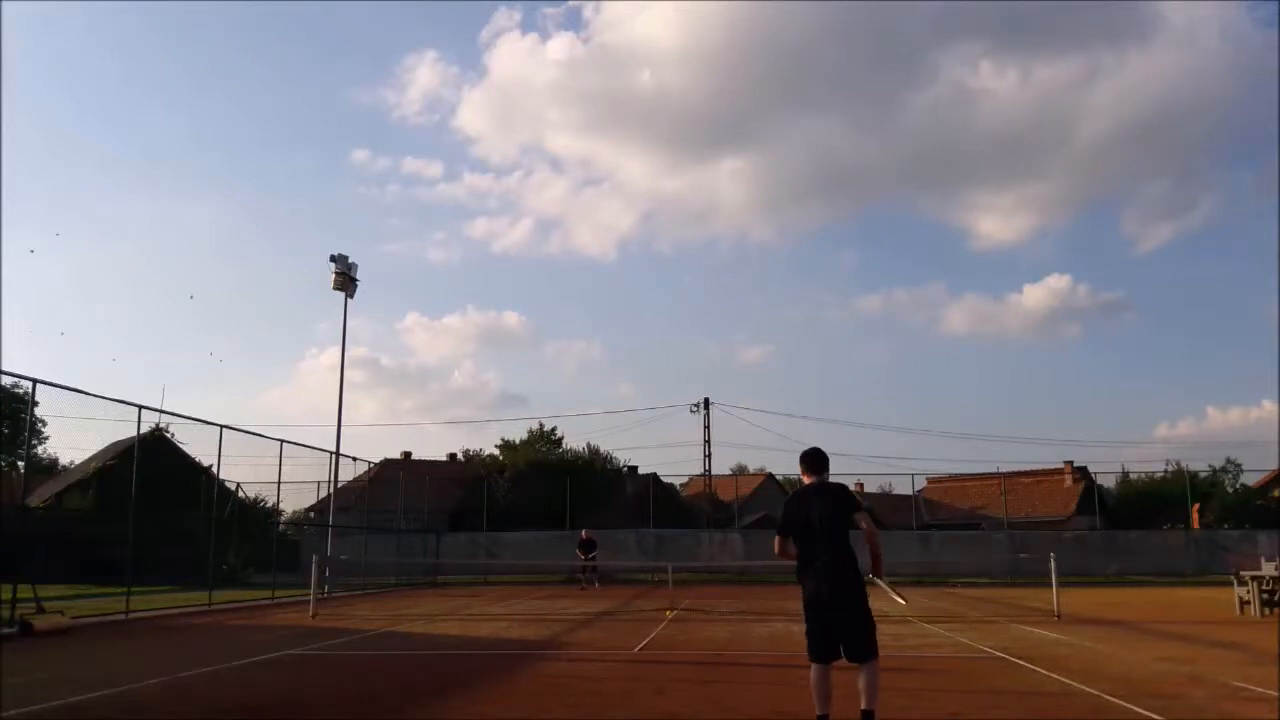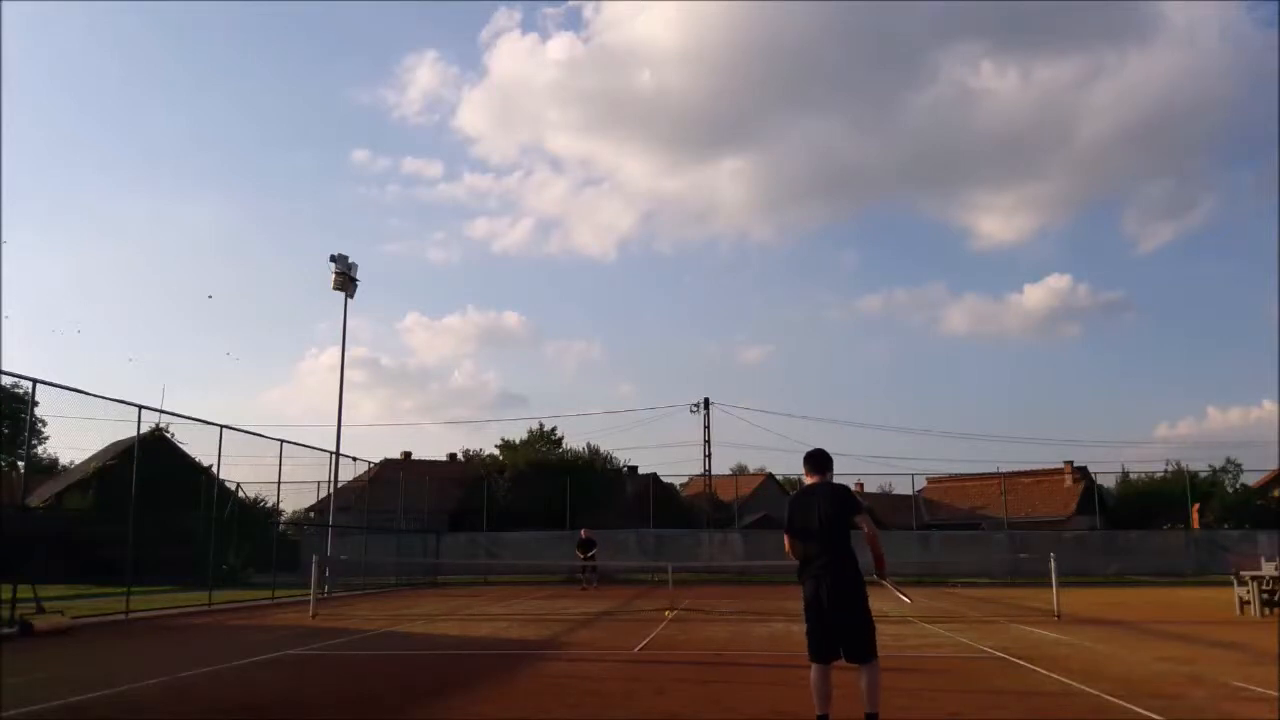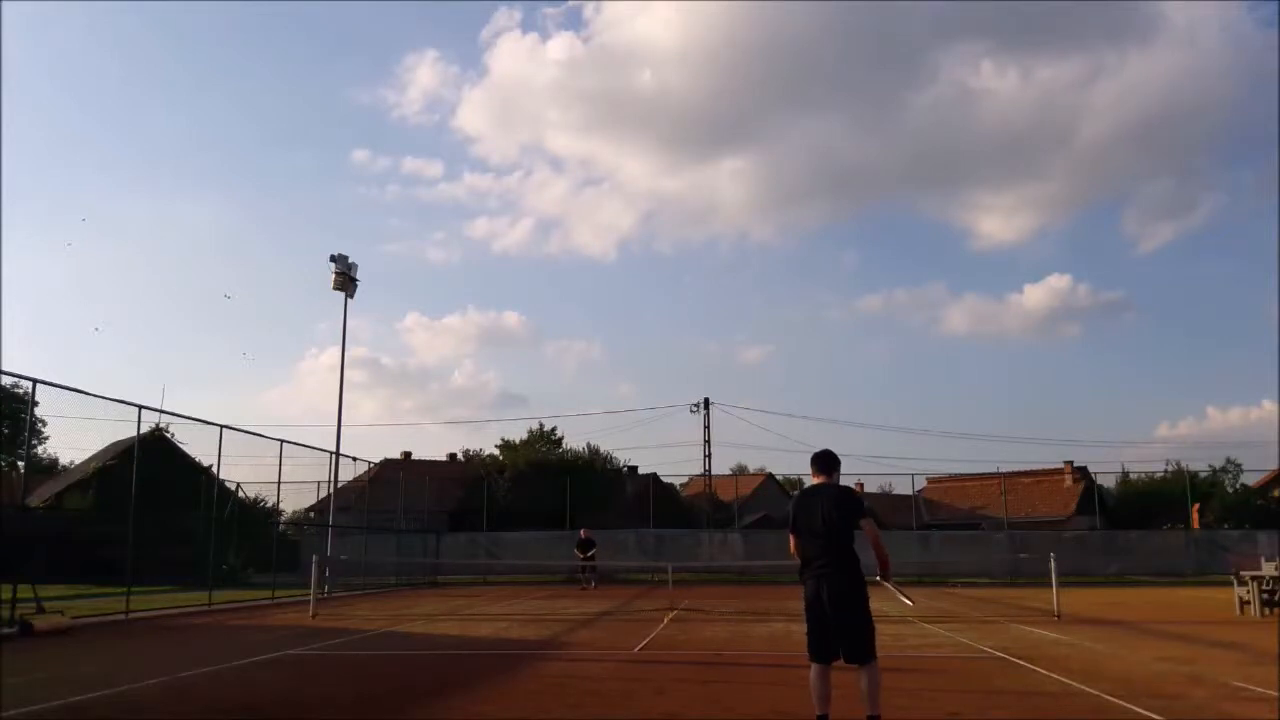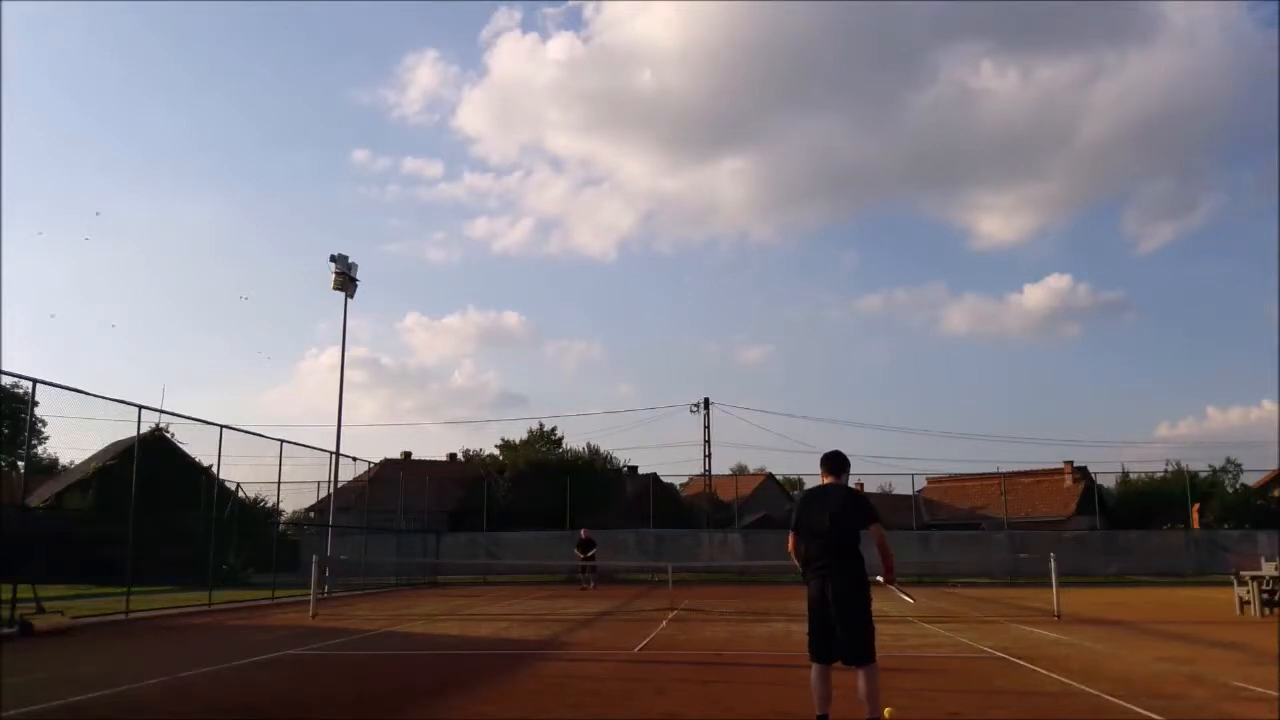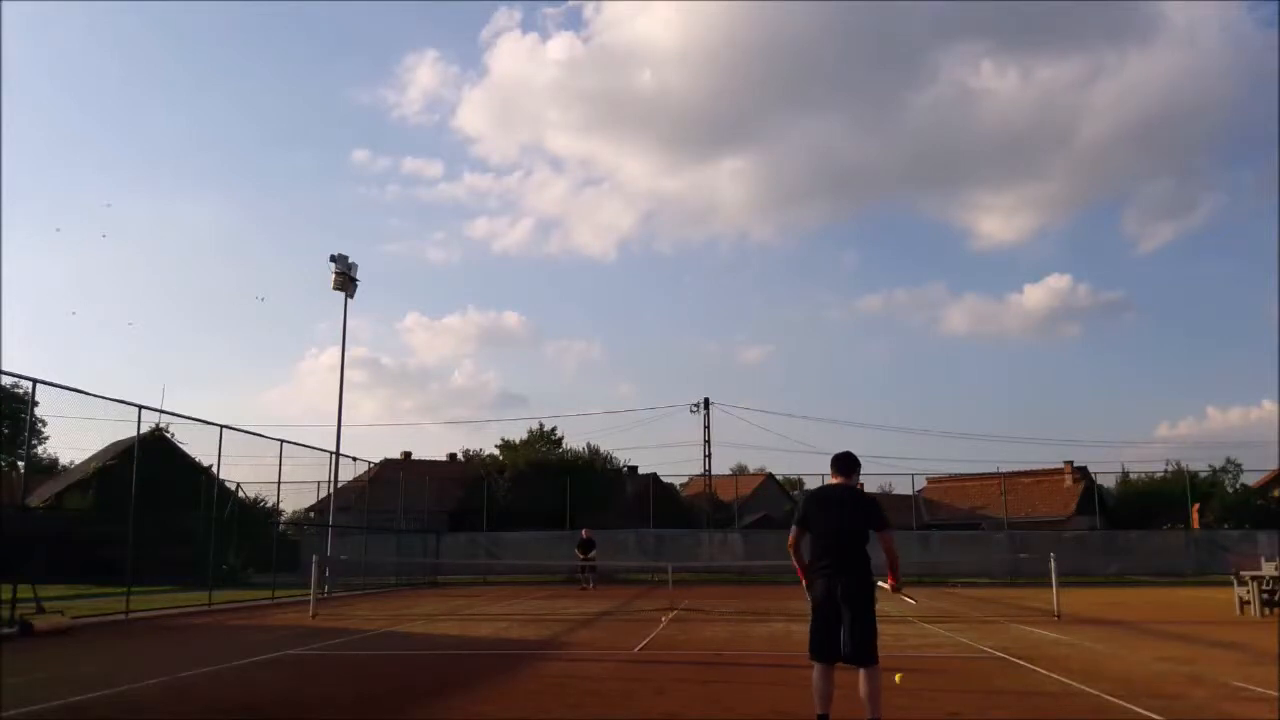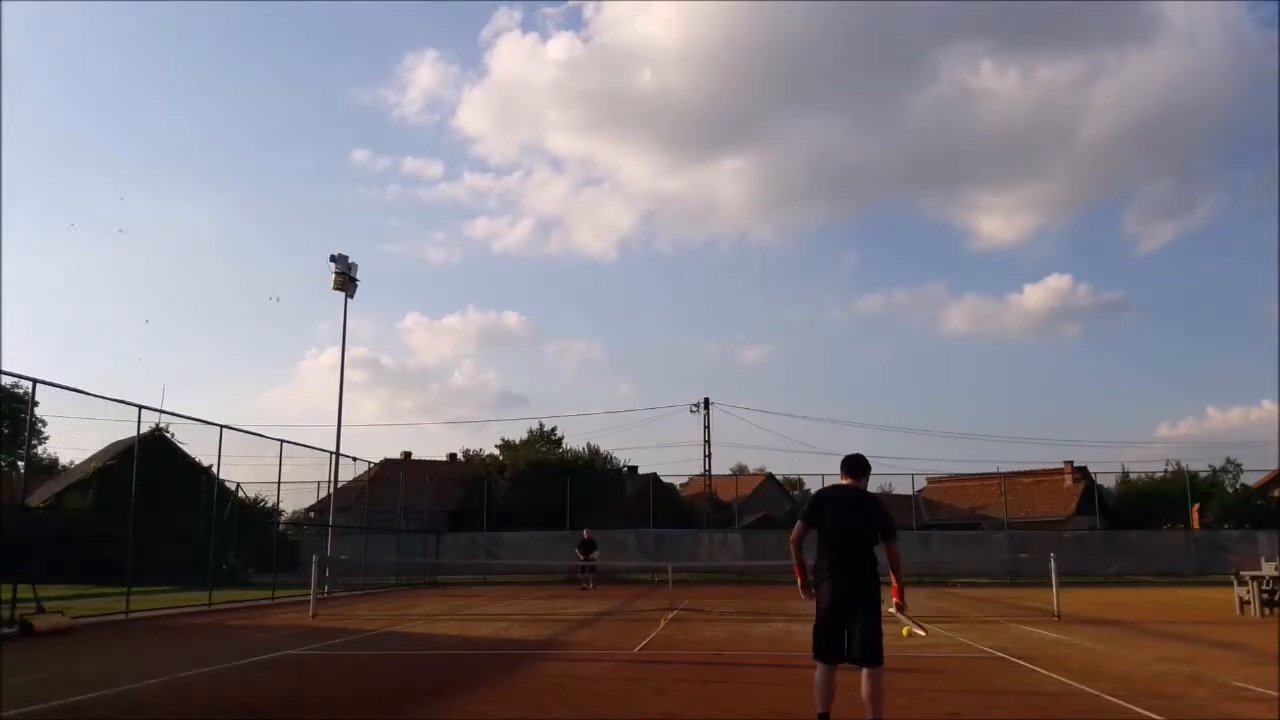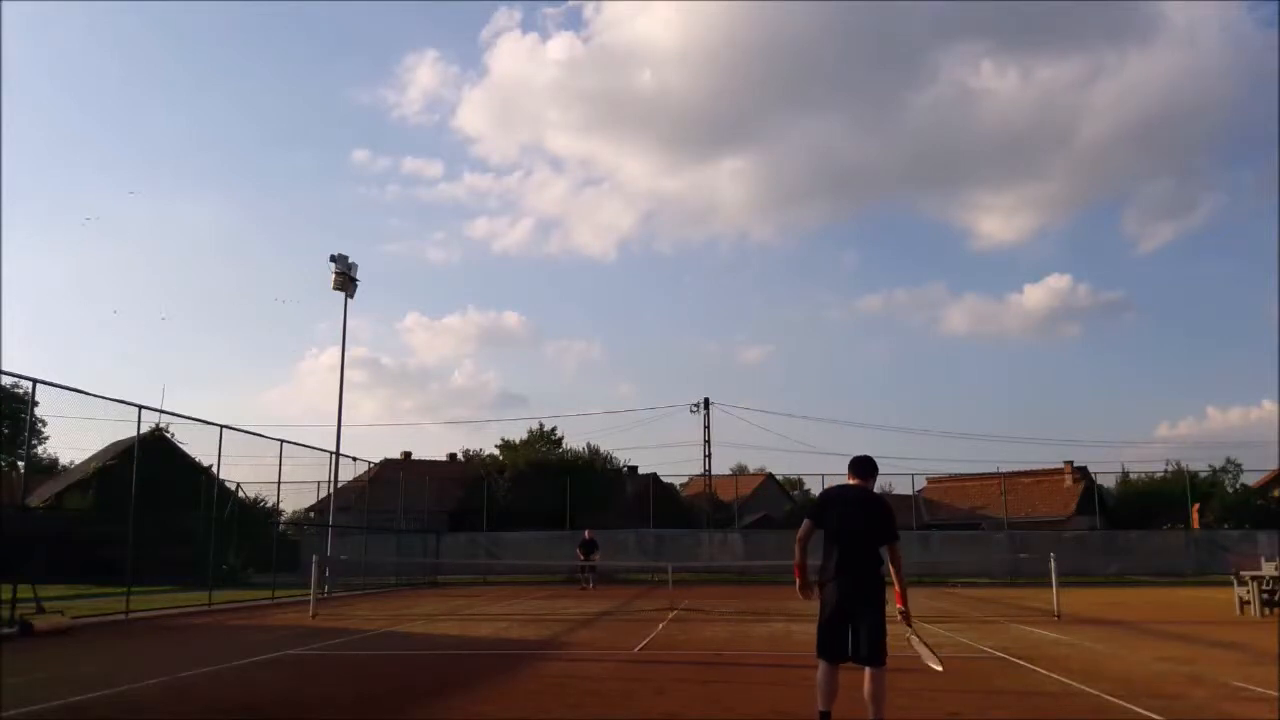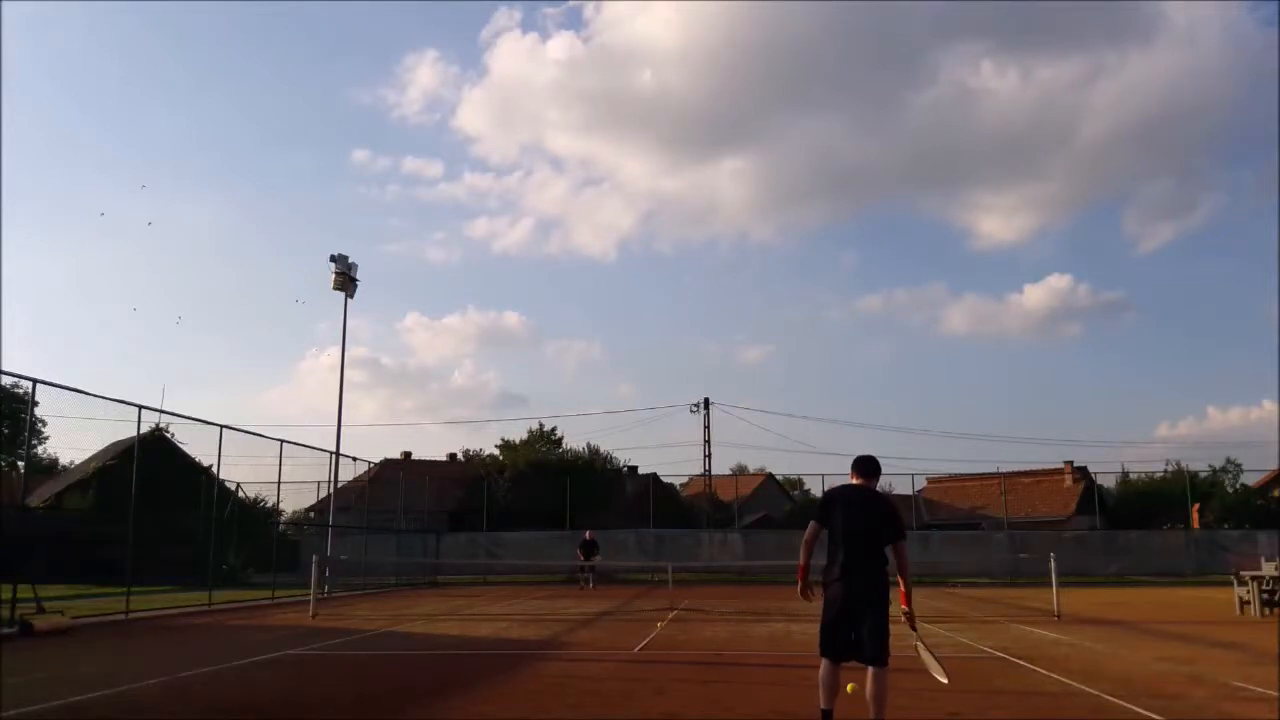
dt=0.1s
person 1, frame 1
left shoulder: (791, 502)
right shoulder: (838, 492)
left elbow: (780, 550)
right elbow: (868, 529)
right wrist: (876, 562)
left hip: (811, 583)
right hip: (844, 579)
left knee: (820, 660)
right knee: (866, 656)
person 1, frame 2
left shoulder: (794, 501)
right shoulder: (840, 493)
left elbow: (791, 549)
right elbow: (869, 531)
right wrist: (880, 564)
left hip: (811, 583)
right hip: (844, 580)
left knee: (820, 660)
right knee: (866, 658)
person 1, frame 3
left shoulder: (799, 500)
right shoulder: (845, 495)
right elbow: (873, 535)
right wrist: (884, 566)
left hip: (813, 583)
right hip: (846, 581)
left knee: (820, 661)
right knee: (865, 659)
person 1, frame 4
left shoulder: (805, 500)
right shoulder: (854, 497)
left elbow: (793, 548)
right elbow: (880, 539)
right wrist: (889, 570)
left hip: (816, 583)
right hip: (850, 582)
left knee: (821, 661)
right knee: (864, 661)
person 1, frame 5
left shoulder: (812, 498)
right shoulder: (866, 500)
left elbow: (792, 543)
right elbow: (889, 546)
left wrist: (805, 575)
right wrist: (894, 578)
left hip: (822, 583)
right hip: (857, 583)
left knee: (823, 661)
right knee: (867, 662)
person 1, frame 6
left shoulder: (821, 497)
right shoulder: (874, 504)
left elbow: (795, 540)
right elbow: (893, 555)
left wrist: (802, 576)
right wrist: (898, 593)
left hip: (828, 584)
right hip: (863, 584)
left knee: (826, 661)
right knee: (871, 663)
person 1, frame 7
left shoulder: (828, 496)
right shoulder: (882, 506)
left elbow: (802, 538)
right elbow: (895, 560)
left wrist: (800, 574)
right wrist: (902, 602)
left hip: (833, 583)
right hip: (869, 585)
left knee: (828, 659)
right knee: (874, 662)
person 1, frame 8
left shoulder: (832, 496)
right shoulder: (886, 505)
left elbow: (808, 540)
right elbow: (901, 559)
left wrist: (803, 576)
right wrist: (906, 602)
left hip: (837, 583)
right hip: (874, 585)
left knee: (830, 658)
right knee: (876, 662)
